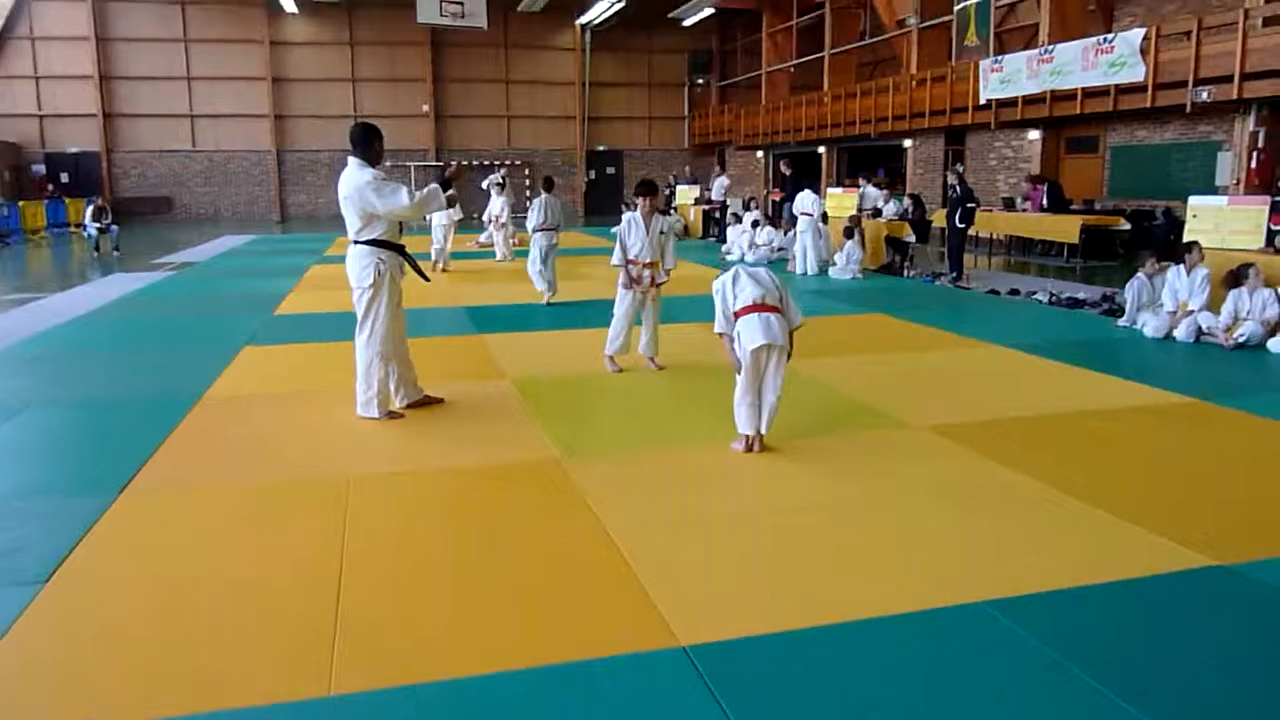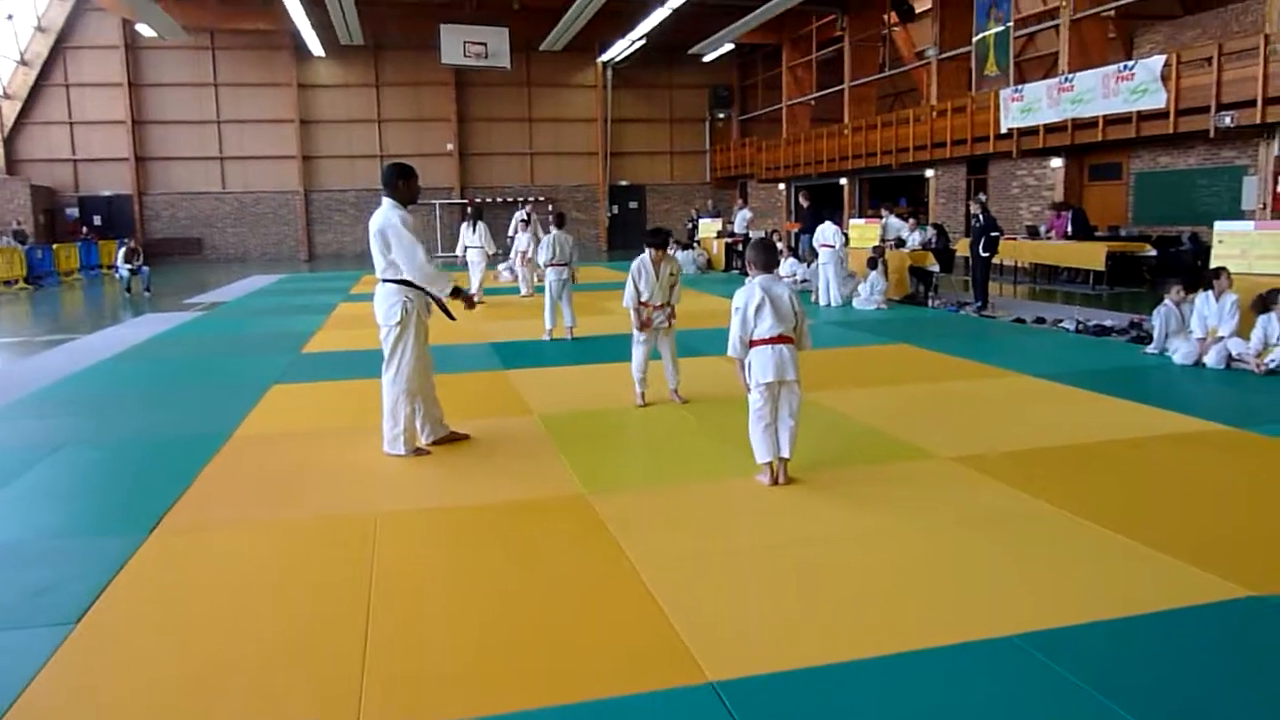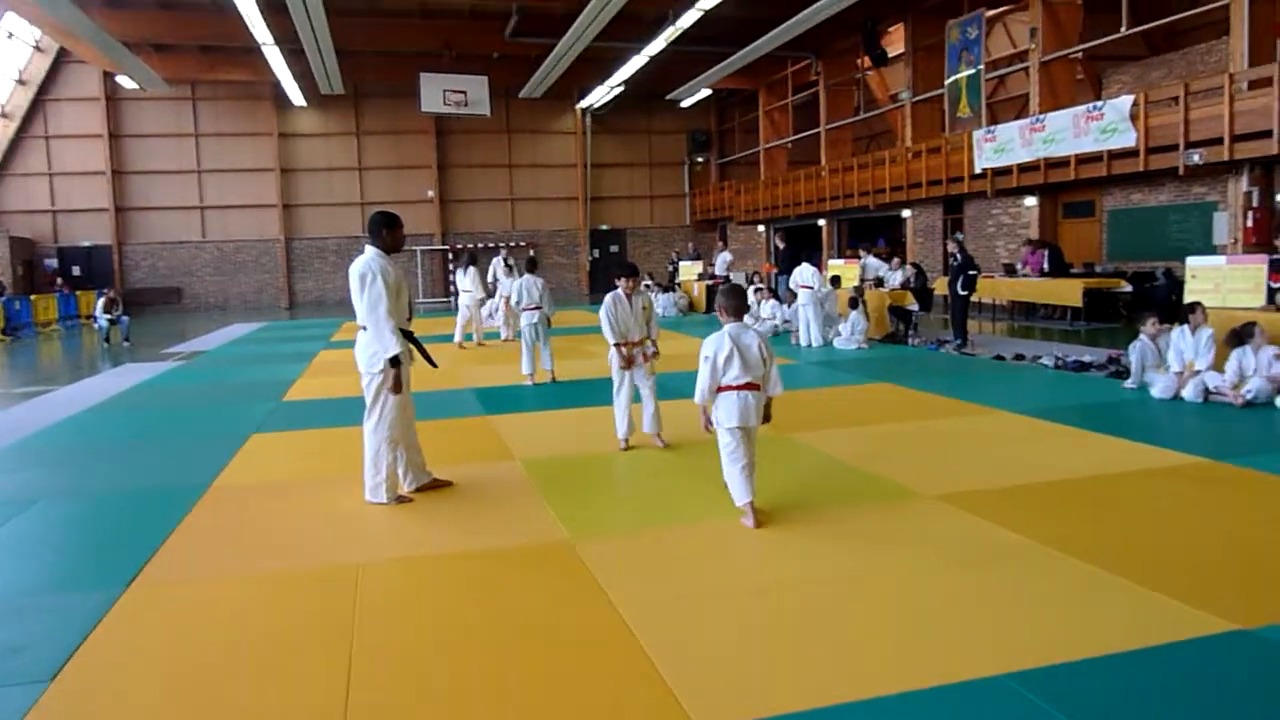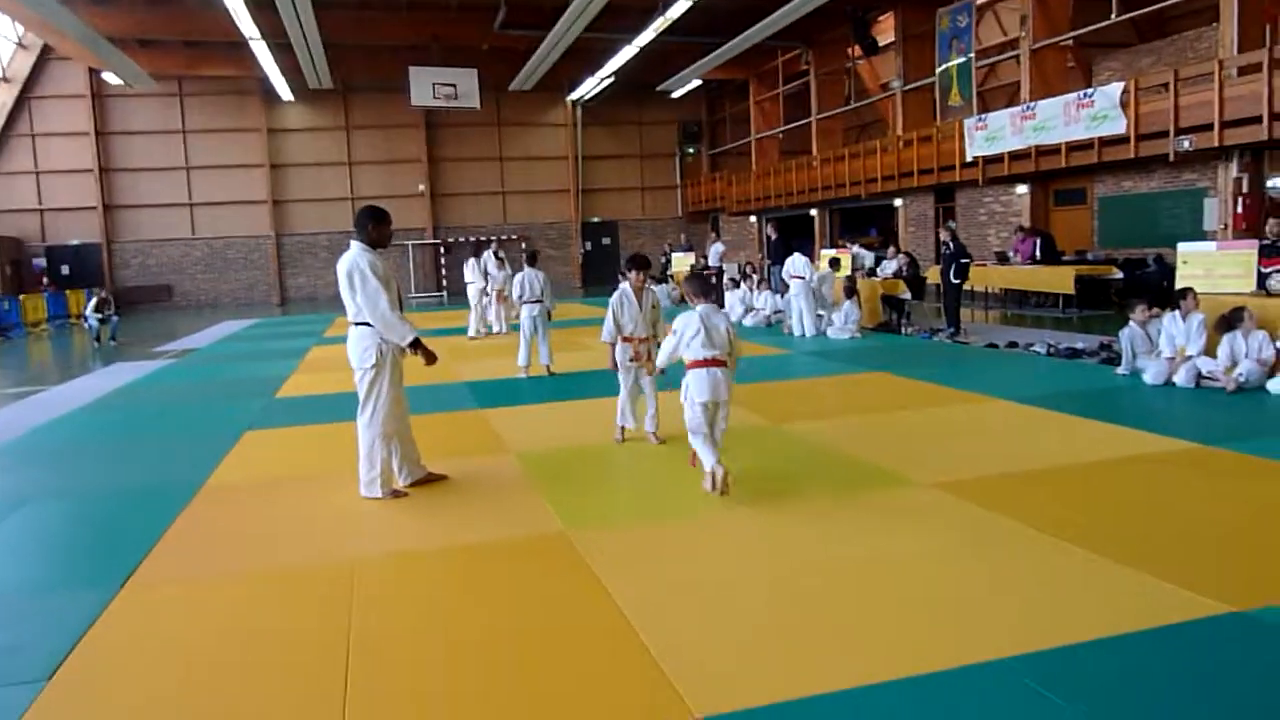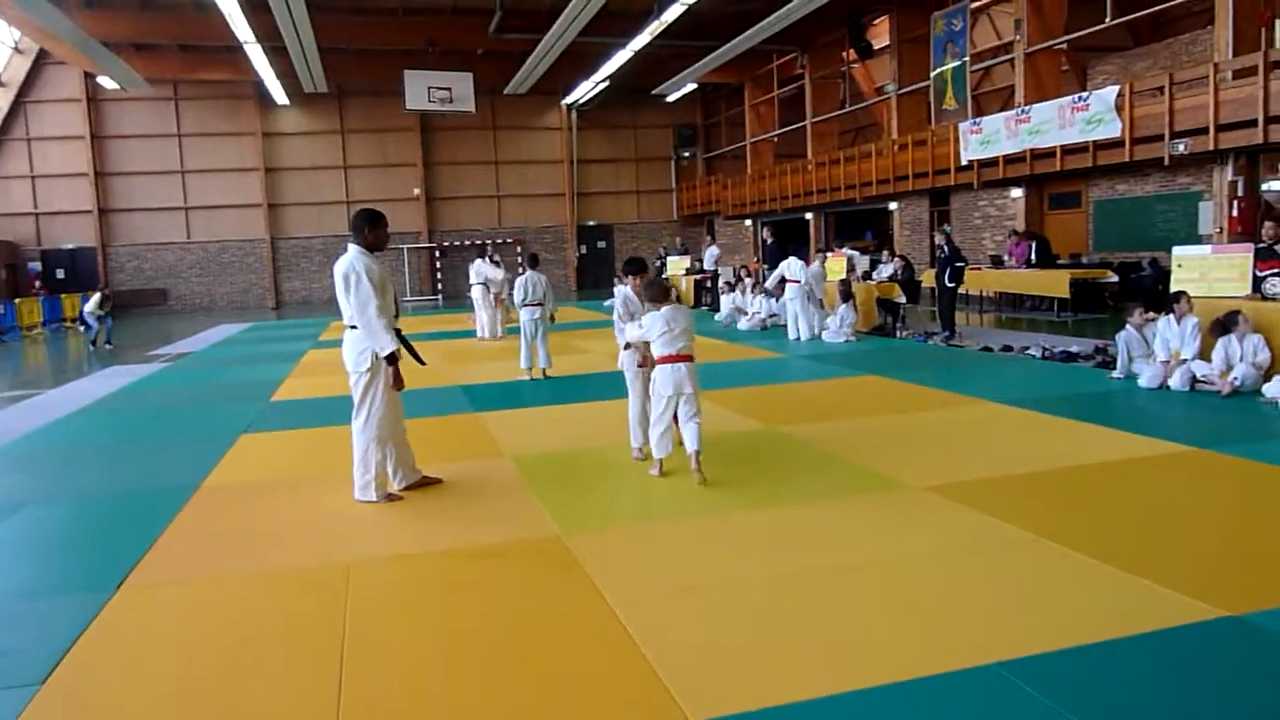
dt=0.4s
person 1, frame 1
left shoulder: (356, 175)
right shoulder: (365, 180)
left elbow: (396, 205)
right elbow: (409, 204)
left wrist: (440, 199)
right wrist: (445, 182)
left hip: (377, 260)
right hip: (374, 263)
left knee: (392, 332)
right knee: (376, 335)
left ankle: (408, 394)
right ankle: (372, 405)
person 1, frame 2
left shoulder: (390, 215)
right shoulder: (394, 219)
right elbow: (418, 266)
left wrist: (441, 292)
right wrist: (456, 291)
left hip: (405, 299)
right hip: (401, 301)
left knee: (419, 369)
right knee: (401, 372)
left ankle: (434, 430)
right ankle: (398, 442)
person 1, frame 3
left shoulder: (373, 263)
right shoulder: (374, 266)
right elbow: (381, 318)
left wrist: (398, 356)
right wrist: (396, 364)
left hip: (385, 348)
right hip: (381, 350)
left knee: (401, 417)
right knee: (383, 421)
left ankle: (417, 478)
right ankle: (381, 490)
person 1, frame 4
left shoulder: (359, 258)
right shoulder: (362, 261)
right elbow: (383, 310)
left wrist: (406, 342)
right wrist: (418, 345)
left hip: (378, 341)
right hip: (374, 344)
left knee: (395, 412)
right knee: (377, 415)
left ankle: (411, 472)
right ankle: (375, 485)
person 1, frame 5
left shoulder: (358, 261)
right shoulder: (359, 265)
right elbow: (371, 317)
left wrist: (391, 354)
right wrist: (392, 361)
left hip: (373, 346)
right hip: (369, 348)
left knee: (391, 416)
right knee: (372, 419)
left ankle: (407, 476)
right ankle: (370, 489)
person 2, frame 1
left shoulder: (722, 281)
right shoulder: (765, 272)
left elbow: (724, 318)
right elbow: (789, 310)
left wrist: (730, 350)
right wrist: (790, 343)
left hip: (749, 326)
right hip: (776, 325)
left knee: (747, 387)
right knee: (771, 387)
left ankle: (744, 437)
right ankle: (758, 436)
person 2, frame 2
left shoulder: (744, 294)
right shoulder: (788, 291)
left elbow: (739, 335)
right elbow: (800, 331)
left wrist: (740, 369)
left hip: (760, 357)
right hip: (787, 356)
left knee: (761, 416)
right knee: (788, 414)
left ankle: (767, 470)
right ankle: (782, 468)
person 2, frame 3
left shoulder: (714, 342)
right shoulder: (758, 338)
left elbow: (705, 380)
right elbow: (771, 377)
left wrist: (703, 412)
right wrist: (768, 407)
left hip: (728, 402)
right hip: (754, 400)
left knee: (735, 458)
right knee: (747, 454)
left ankle: (751, 513)
right ankle: (744, 499)
person 2, frame 4
left shoulder: (685, 320)
right shoulder: (724, 318)
left elbow: (669, 348)
right elbow: (734, 353)
left wrist: (658, 367)
left hip: (697, 377)
right hip: (722, 375)
left knee: (697, 431)
right knee: (716, 429)
left ankle: (718, 469)
right ankle: (711, 476)
person 2, frame 5
left shoulder: (652, 319)
right shoulder: (687, 313)
left elbow: (631, 335)
left wrist: (630, 327)
left hip: (664, 372)
right hip: (686, 369)
left knee: (660, 420)
right knee: (690, 419)
left ankle: (658, 465)
right ankle: (695, 461)
person 3, frame 1
left shoulder: (663, 223)
right shoulder: (628, 221)
left elbow: (667, 250)
right elbow: (620, 248)
left wrist: (666, 275)
right wrist: (625, 274)
left hip: (653, 274)
right hip: (632, 273)
left knee: (651, 318)
right knee: (623, 316)
left ankle: (649, 356)
right ankle: (609, 355)
person 3, frame 2
left shoulder: (672, 264)
right shoulder: (638, 264)
left elbow: (675, 287)
right elbow: (631, 292)
left wrist: (671, 309)
right wrist: (636, 317)
left hip: (663, 313)
right hip: (643, 313)
left knee: (669, 353)
right knee: (641, 355)
left ankle: (673, 389)
right ankle: (640, 391)
person 3, frame 3
left shoulder: (643, 299)
right shoulder: (611, 300)
left elbow: (650, 323)
right elbow: (609, 328)
left wrist: (654, 345)
right wrist: (620, 354)
left hip: (642, 351)
right hip: (622, 352)
left knee: (649, 393)
right knee: (622, 396)
left ankle: (655, 433)
right ankle: (623, 436)
person 3, frame 4
left shoulder: (652, 295)
right shoulder: (619, 296)
left elbow: (657, 323)
right elbow: (611, 325)
right wrist: (612, 355)
left hip: (647, 348)
right hip: (627, 349)
left knee: (651, 391)
right knee: (628, 390)
left ankle: (651, 430)
right ankle: (621, 426)
person 3, frame 5
right shoulder: (623, 299)
right elbow: (621, 330)
right wrist: (639, 346)
right hip: (633, 354)
left knee: (652, 397)
right knee: (637, 399)
left ankle: (650, 435)
right ankle: (637, 445)
